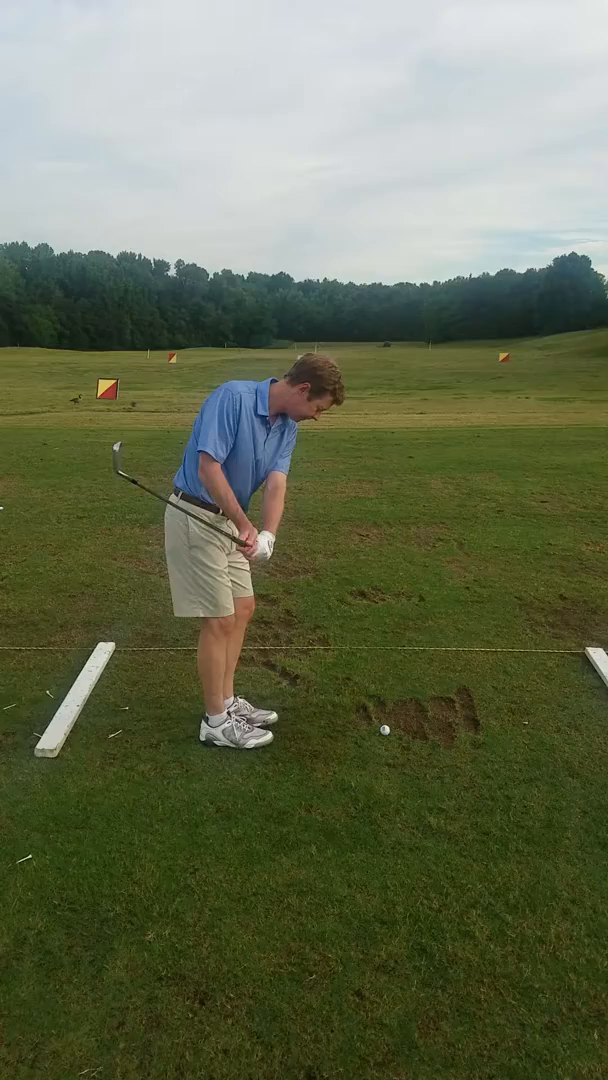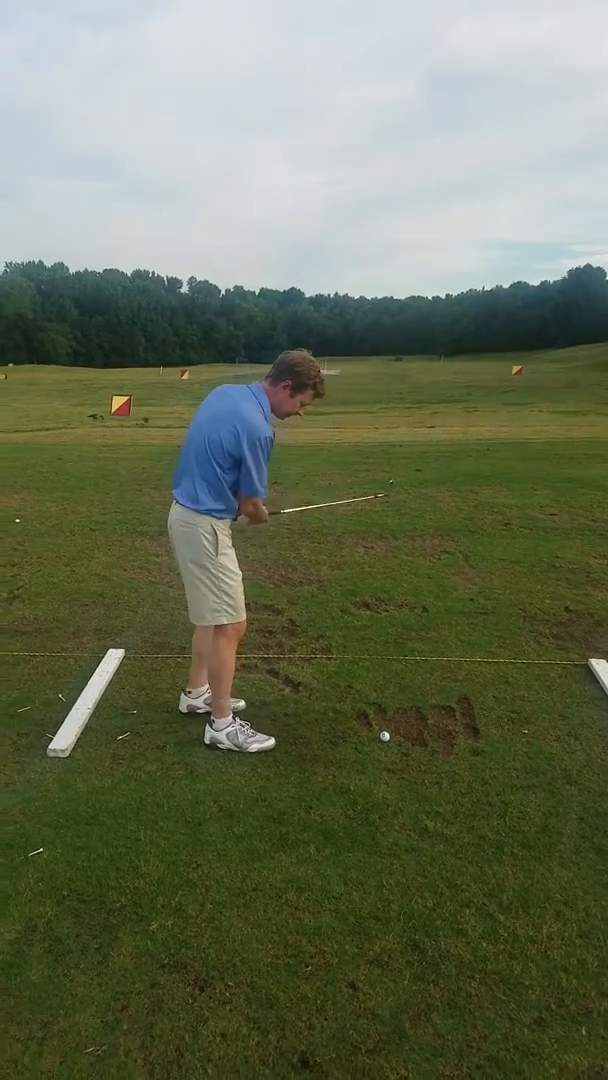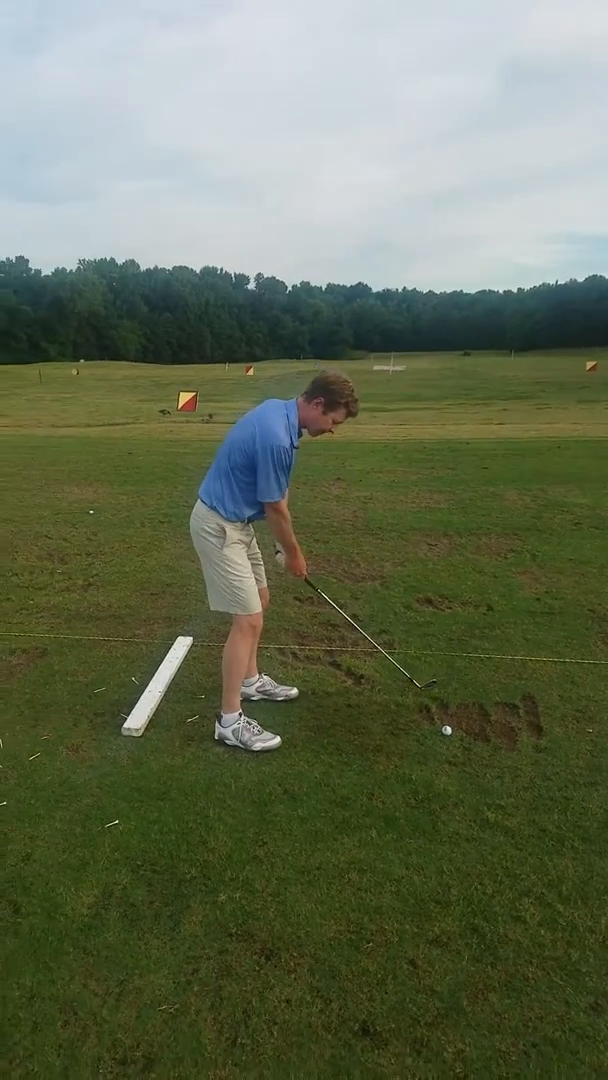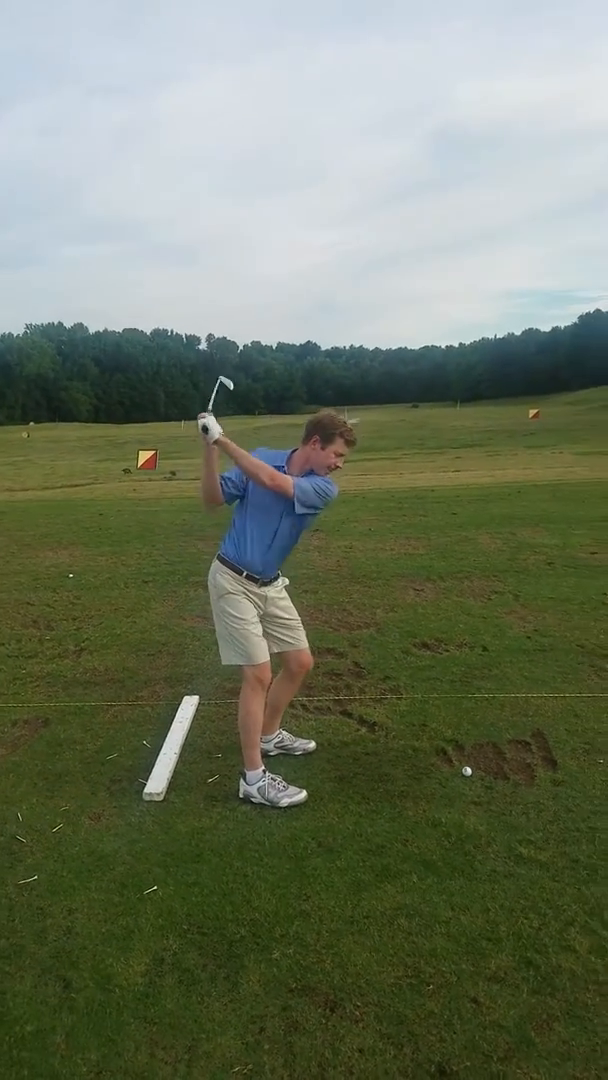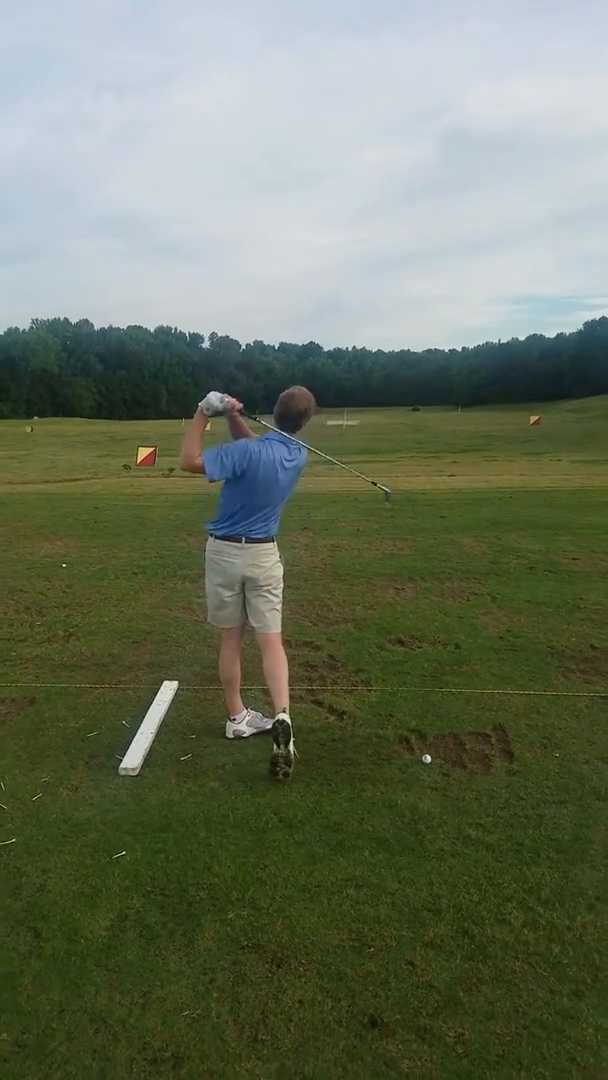
dt=1s
person 1, frame 1
left shoulder: (287, 427)
right shoulder: (233, 397)
left elbow: (276, 484)
right elbow: (208, 468)
left wrist: (268, 535)
right wrist: (244, 524)
left hip: (227, 519)
right hip: (196, 517)
left knee: (242, 610)
right knee: (219, 620)
left ankle: (227, 701)
right ankle: (216, 721)
person 1, frame 2
left shoulder: (226, 392)
right shoulder: (256, 429)
right elbow: (250, 501)
right wrist: (260, 518)
left hip: (190, 514)
right hip: (205, 526)
left knee: (212, 614)
right knee: (230, 624)
left ankle: (197, 691)
right ankle: (222, 724)
person 1, frame 3
left shoulder: (279, 410)
right shoulder: (275, 438)
left elbow: (278, 492)
right elbow: (275, 507)
left wrist: (286, 545)
right wrist: (294, 553)
left hip: (236, 521)
right hip: (219, 526)
left knee: (258, 599)
right knee: (248, 618)
left ankle: (250, 680)
right ankle: (230, 720)
person 1, frame 4
left shoulder: (324, 488)
right shoulder: (261, 459)
left elbow: (270, 482)
right elbow: (212, 499)
left wrist: (222, 441)
right wrist: (210, 446)
left hip: (271, 584)
right hip: (232, 580)
left knee: (300, 662)
right knee: (258, 674)
left ankle: (269, 734)
right ankle: (253, 777)
person 1, frame 5
left shoulder: (250, 453)
right shoulder: (299, 456)
left elbow: (189, 462)
left wrist: (203, 413)
right wrist: (233, 416)
left hip: (224, 552)
right hip: (263, 555)
left knee: (230, 639)
right knee: (271, 640)
left ankle: (237, 717)
right ankle: (282, 716)
